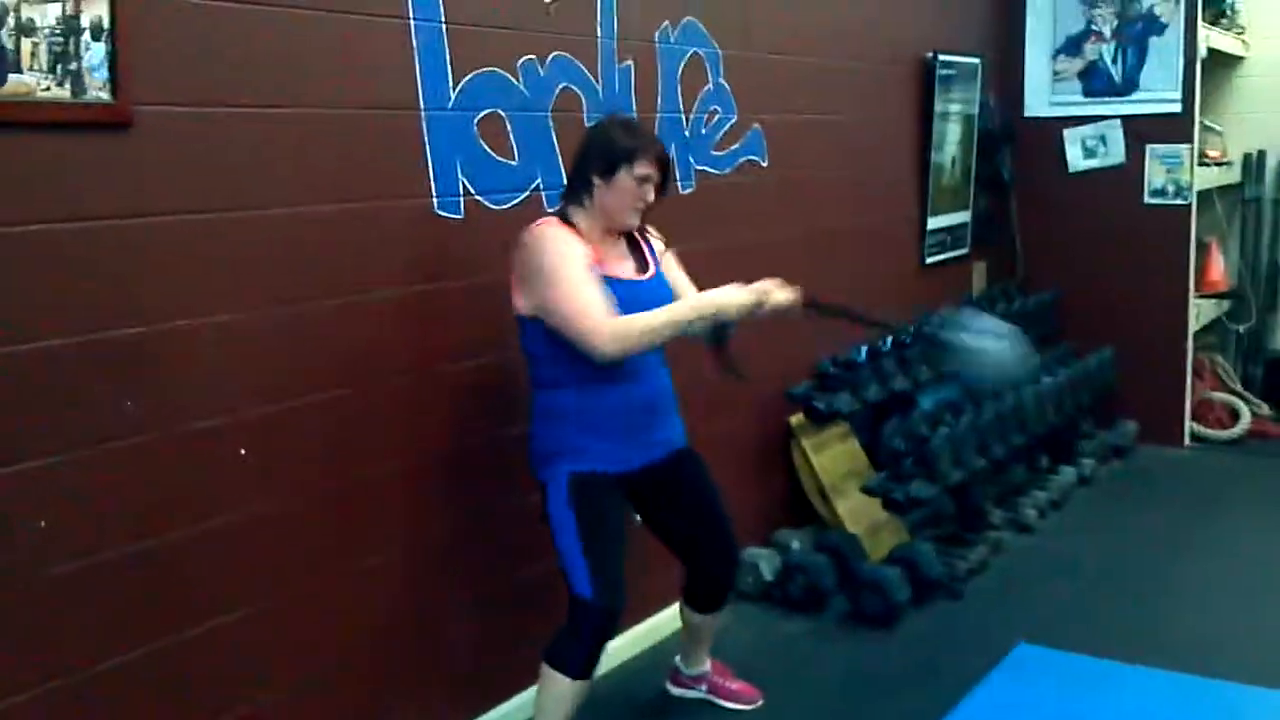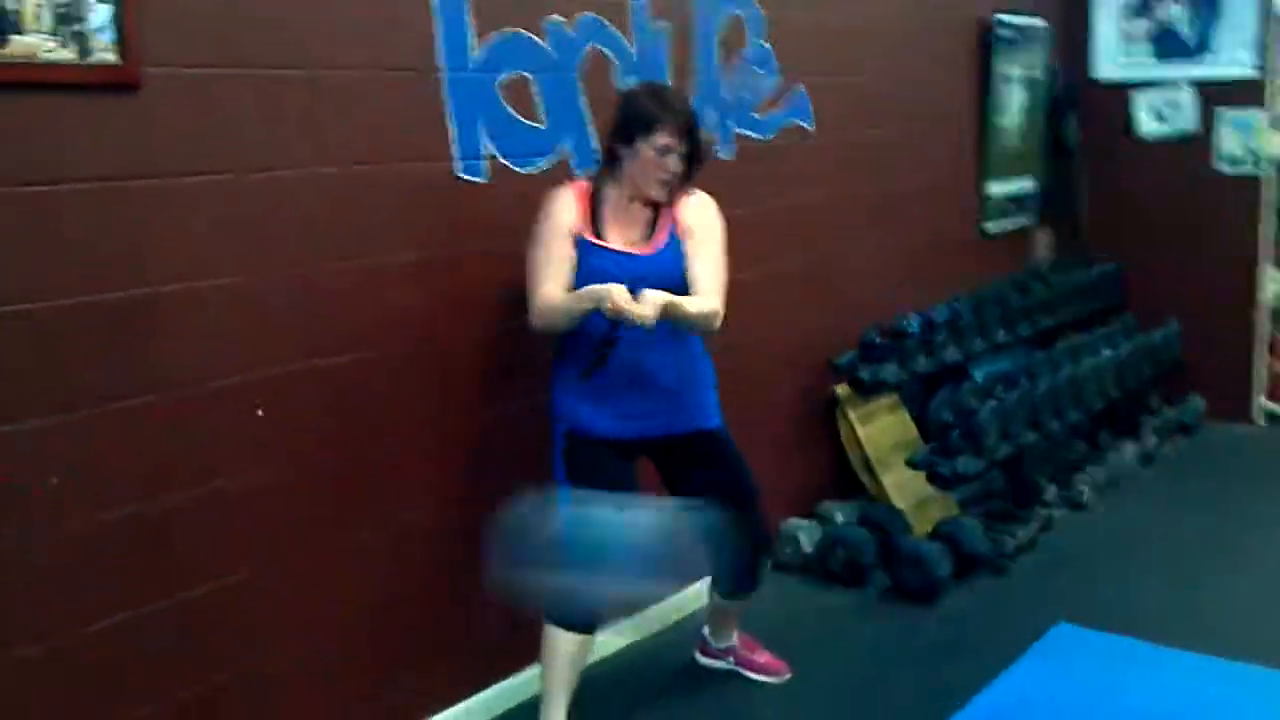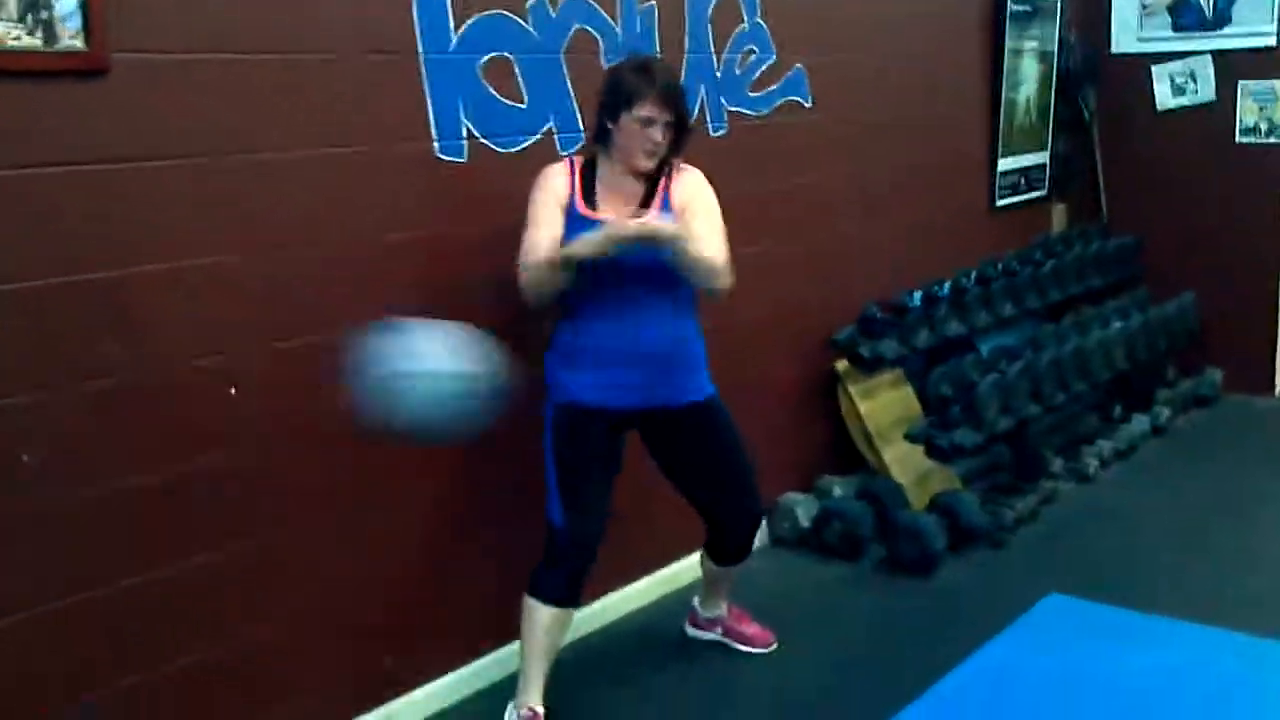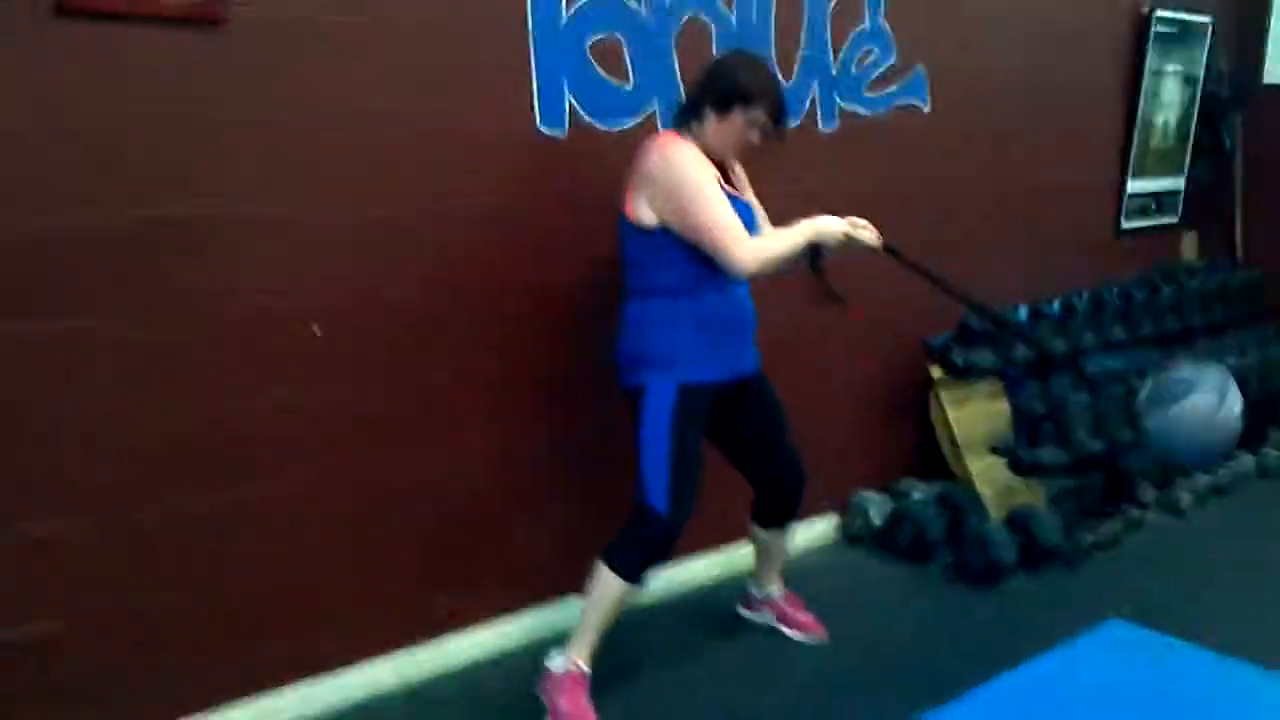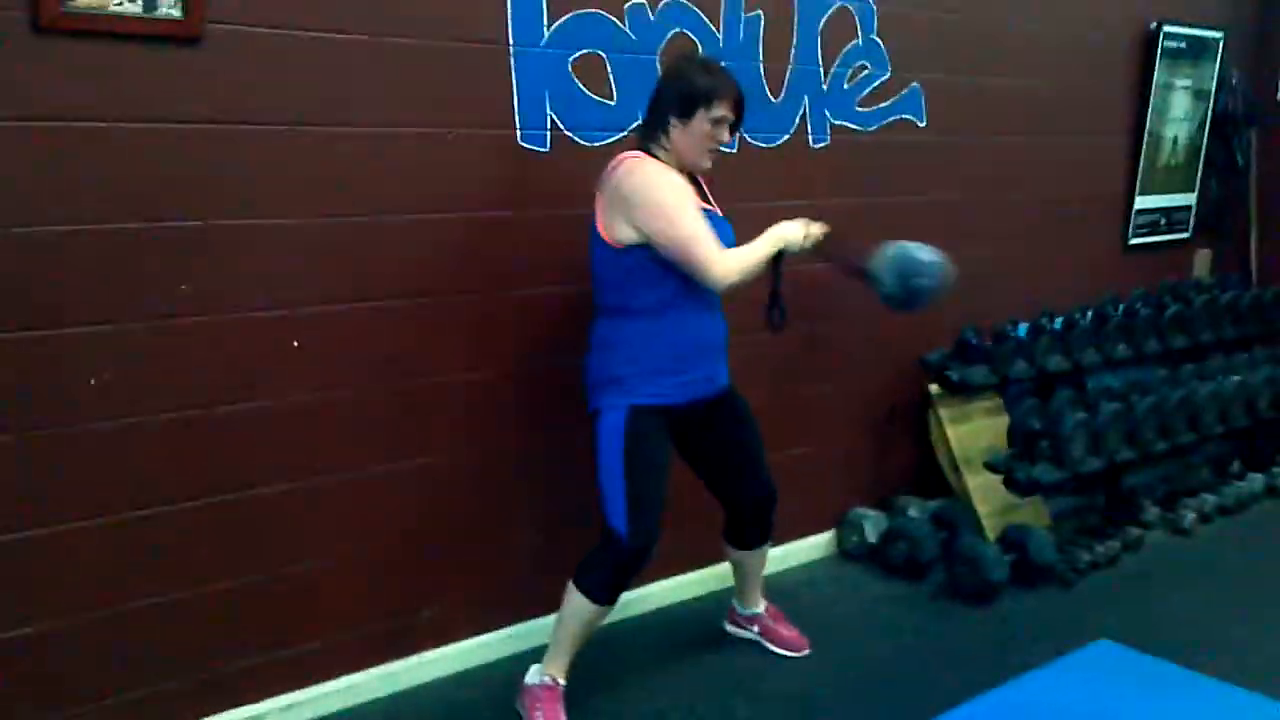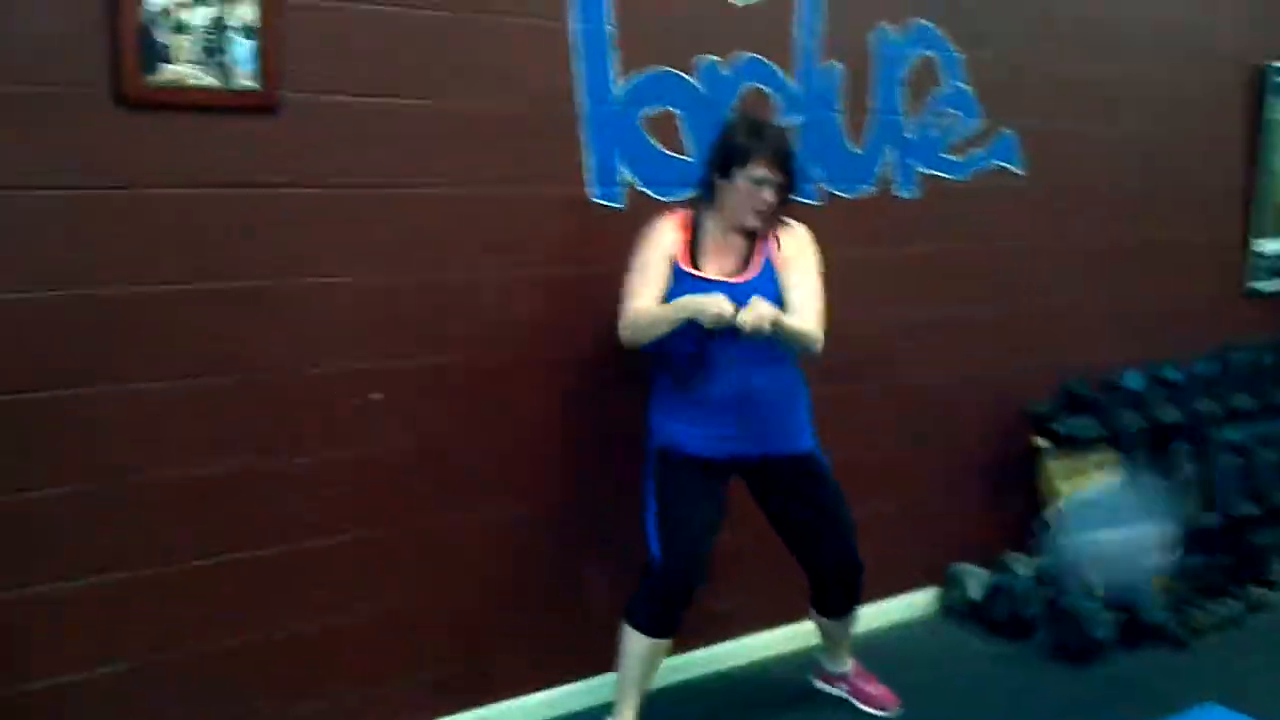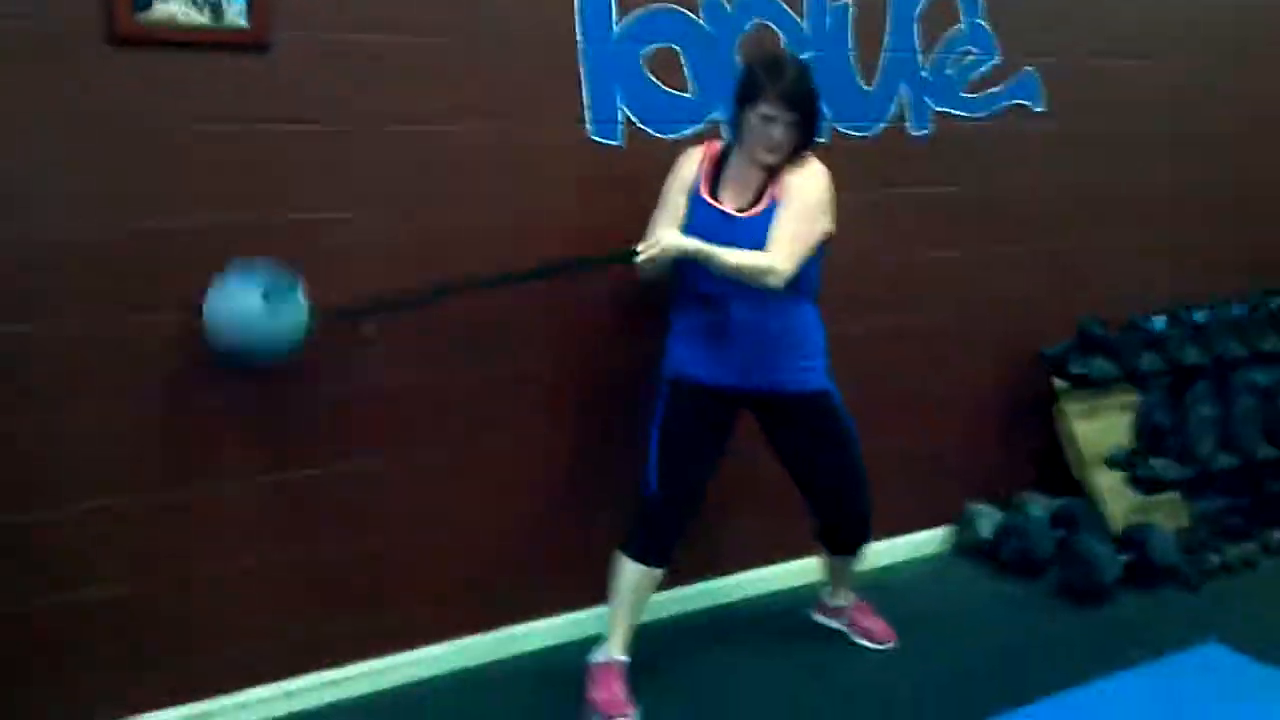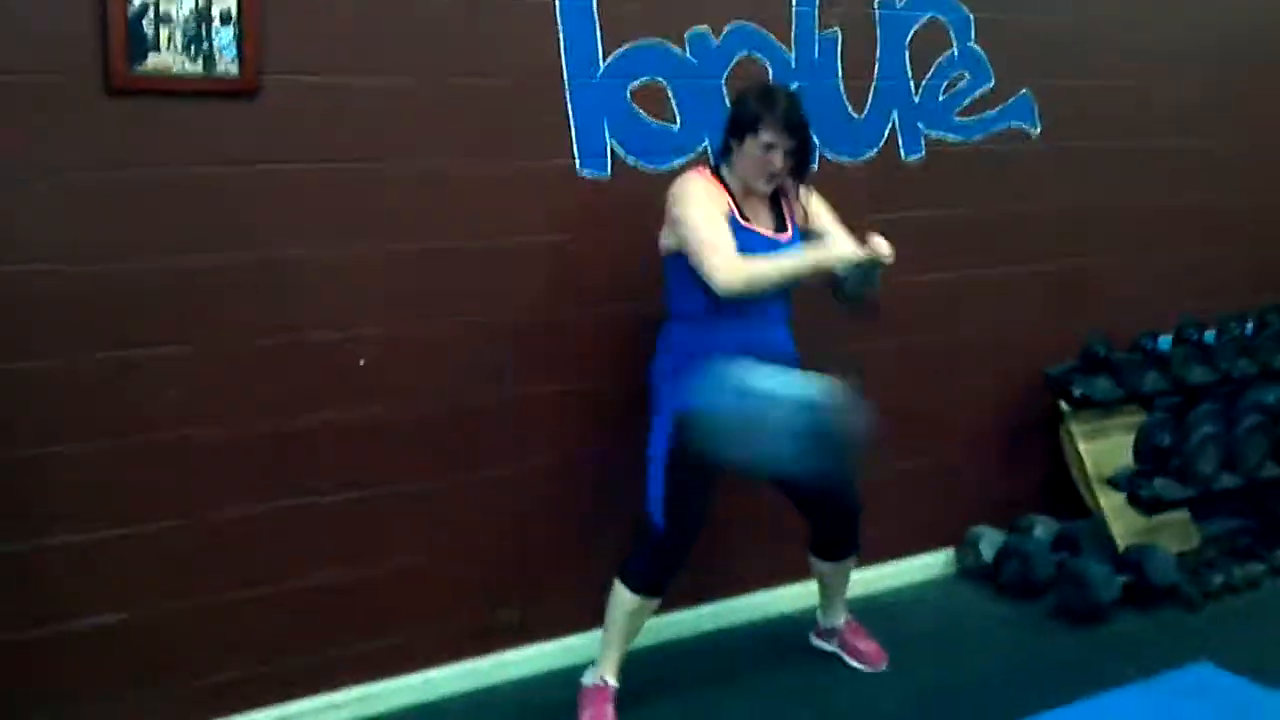
dt=0.3s
person 1, frame 1
left shoulder: (643, 241)
right shoulder: (551, 241)
left elbow: (686, 319)
right elbow: (606, 340)
left wrist: (748, 301)
right wrist: (706, 302)
left hip: (657, 443)
right hip: (582, 459)
left knee: (717, 556)
right knee: (596, 611)
left ankle: (693, 669)
person 1, frame 2
left shoulder: (695, 209)
right shoulder: (570, 206)
left elbow: (710, 313)
right elbow: (544, 313)
left wrist: (661, 305)
right wrist: (600, 301)
left hip: (684, 415)
right hip: (593, 418)
left knee: (748, 542)
left ankle: (720, 640)
person 1, frame 3
left shoulder: (687, 184)
right shoulder: (561, 180)
left elbow: (717, 278)
right elbow: (533, 284)
left wrist: (674, 237)
right wrist: (589, 244)
left hip: (675, 387)
right hip: (584, 390)
left knee: (740, 512)
right knee: (571, 543)
left ankle: (711, 611)
person 1, frame 4
left shoulder: (722, 167)
right shoulder: (673, 160)
left elbow: (758, 244)
right elbow: (741, 259)
left wrist: (833, 234)
right wrist: (813, 228)
left hip: (730, 362)
right hip: (671, 370)
left knee: (783, 475)
right knee: (662, 516)
left ankle: (765, 594)
person 1, frame 5
left shoulder: (685, 179)
right shoulder: (640, 177)
left elbow: (707, 268)
right elbow: (718, 271)
left wrist: (785, 241)
right wrist: (777, 236)
left hip: (703, 382)
right hip: (635, 391)
left knee: (755, 495)
right knee: (629, 540)
left ankle: (749, 610)
person 1, frame 6
left shoulder: (790, 239)
right shoulder: (669, 234)
left elbow: (810, 333)
right elbow: (632, 329)
left wrist: (772, 319)
right wrist: (693, 306)
left hip: (779, 436)
right hip: (688, 439)
left knee: (839, 562)
right knee: (670, 576)
left ankle: (838, 668)
person 1, frame 7
left shoulder: (808, 177)
right shoulder: (696, 164)
left elbow: (774, 269)
right elbow: (652, 263)
left wrist: (695, 247)
right wrist: (662, 247)
left hip: (791, 372)
right hip: (700, 367)
left knee: (848, 505)
right knee: (663, 510)
left ankle: (838, 602)
right ankle: (611, 656)
person 1, frame 8
left shoulder: (795, 198)
right shoulder: (695, 191)
left elbow: (838, 261)
right elbow: (729, 280)
left wrist: (871, 253)
right wrist: (821, 255)
right hip: (694, 396)
left knee: (838, 507)
right knee: (666, 538)
left ankle: (833, 623)
